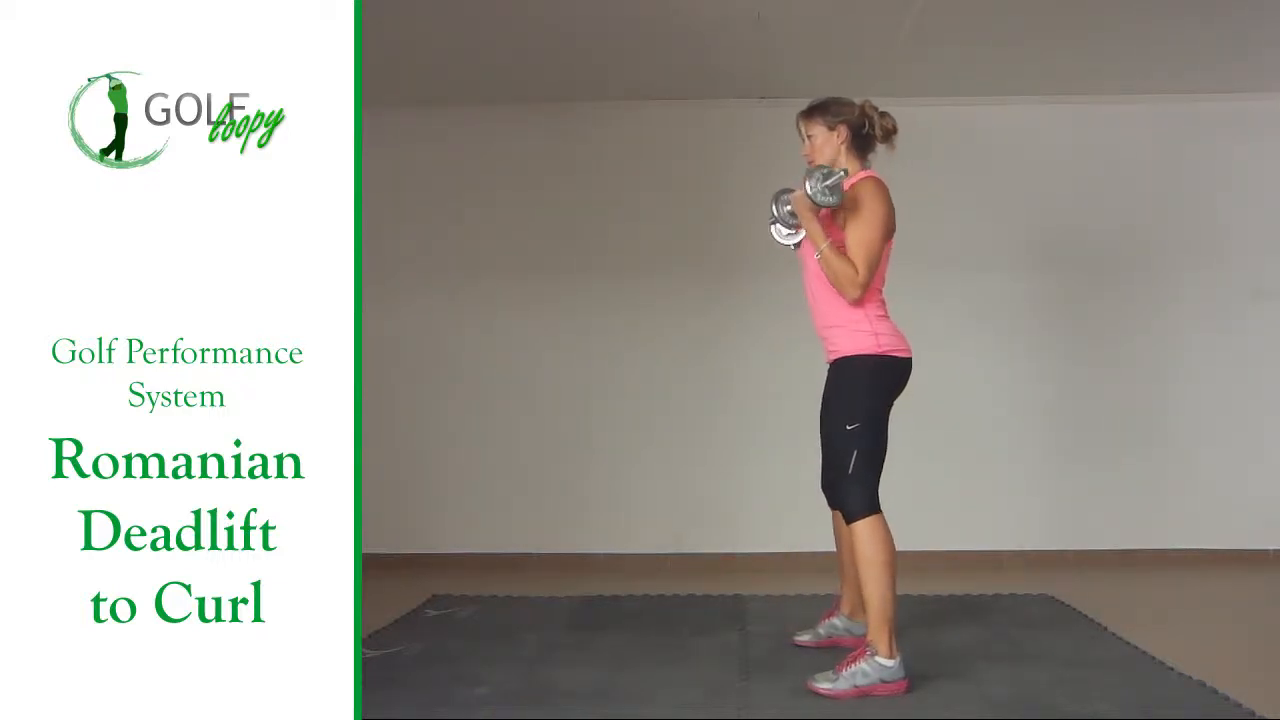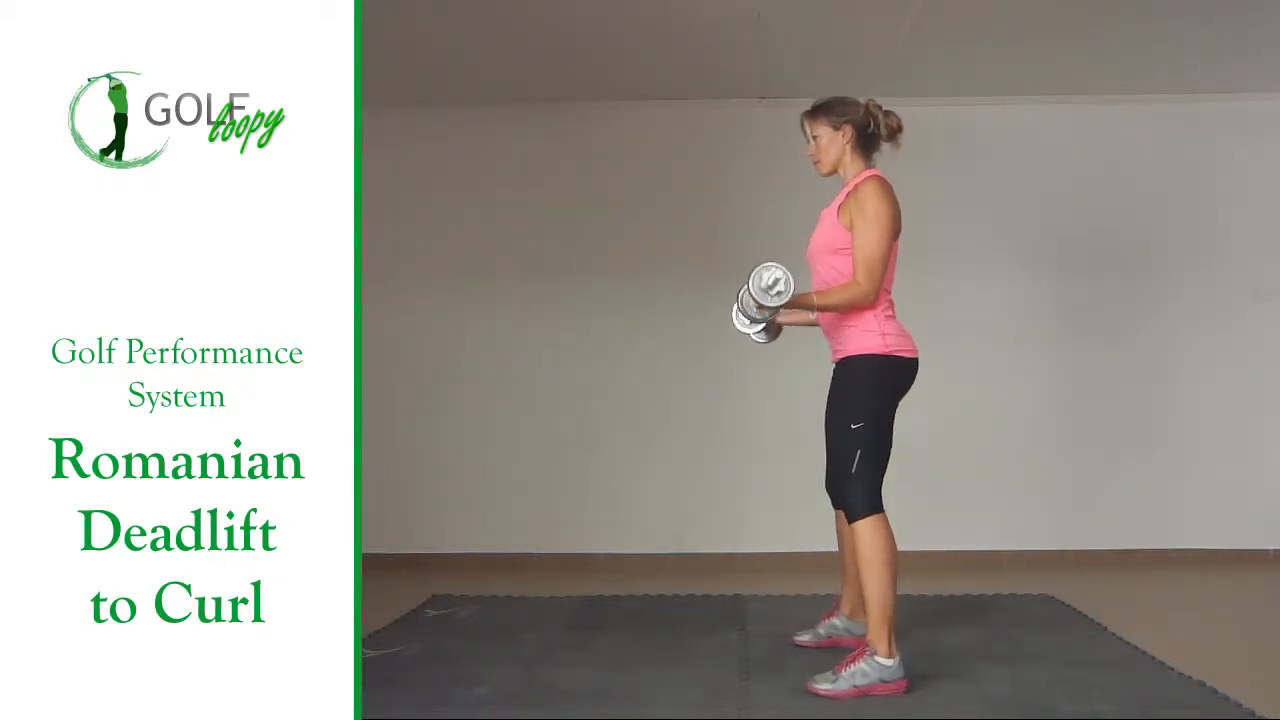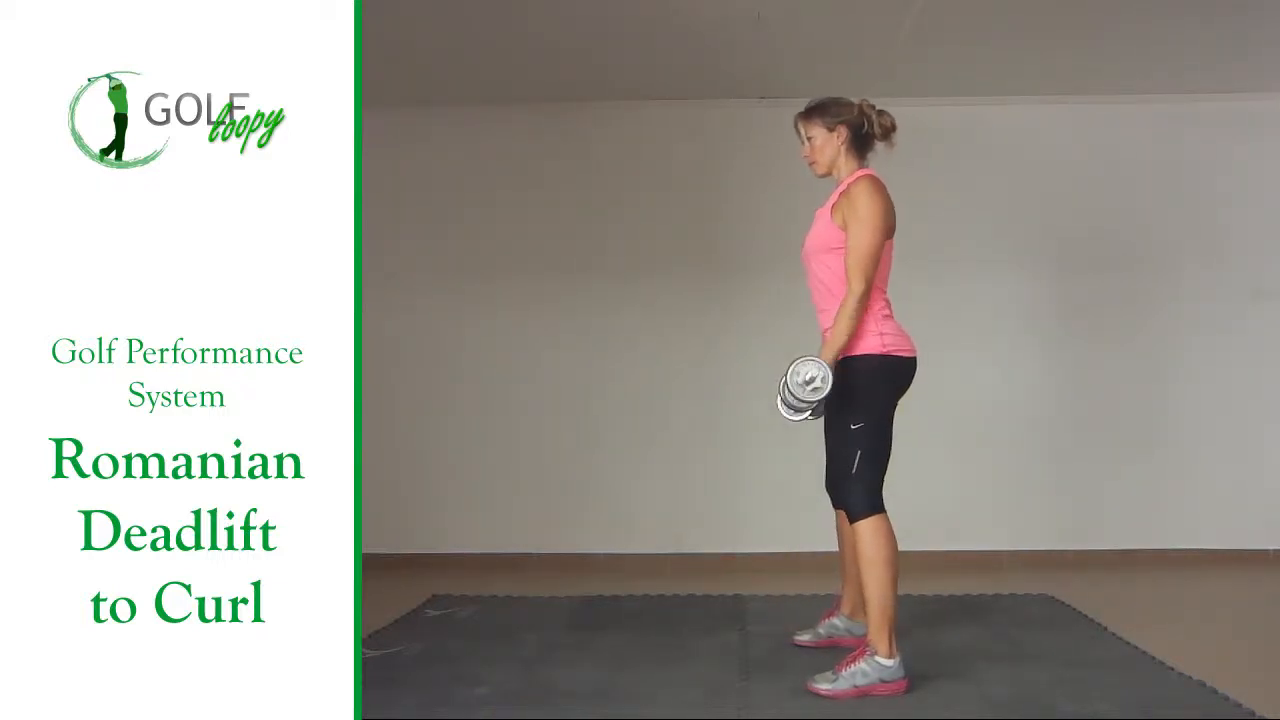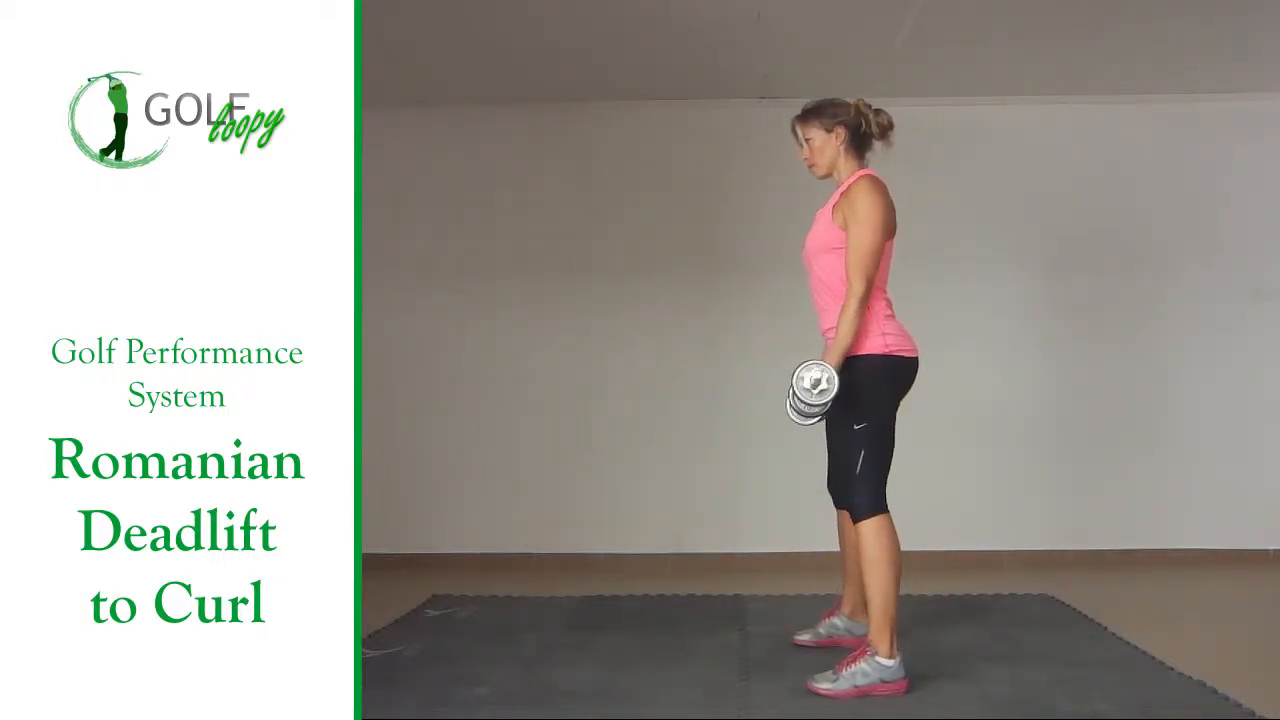
dt=0.5s
person 1, frame 1
left shoulder: (867, 190)
right shoulder: (844, 196)
left elbow: (855, 285)
left wrist: (815, 227)
right wrist: (803, 238)
left hip: (869, 360)
right hip: (850, 361)
left knee: (858, 497)
right knee: (839, 491)
left ankle: (884, 658)
right ankle: (851, 616)
person 1, frame 2
left shoulder: (871, 190)
right shoulder: (848, 198)
left elbow: (866, 290)
left wrist: (803, 300)
right wrist: (793, 314)
left hip: (874, 359)
right hip: (857, 361)
left knee: (861, 498)
right knee: (843, 491)
left ankle: (883, 659)
right ankle: (852, 616)
person 1, frame 3
left shoulder: (864, 191)
right shoulder: (844, 197)
left elbow: (860, 289)
left wrist: (826, 358)
right wrist: (830, 360)
left hip: (870, 360)
right hip: (854, 360)
left knee: (862, 497)
right knee: (844, 491)
left ankle: (883, 659)
right ankle: (851, 617)
person 1, frame 4
left shoulder: (865, 190)
right shoulder: (844, 198)
left elbow: (860, 289)
left wrist: (832, 361)
right wrist: (834, 362)
left hip: (873, 359)
right hip: (857, 359)
left knee: (865, 498)
right knee: (845, 491)
left ankle: (884, 658)
right ankle: (852, 616)
